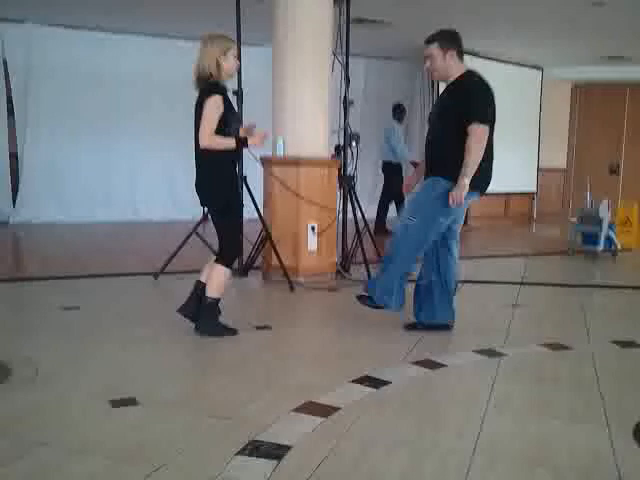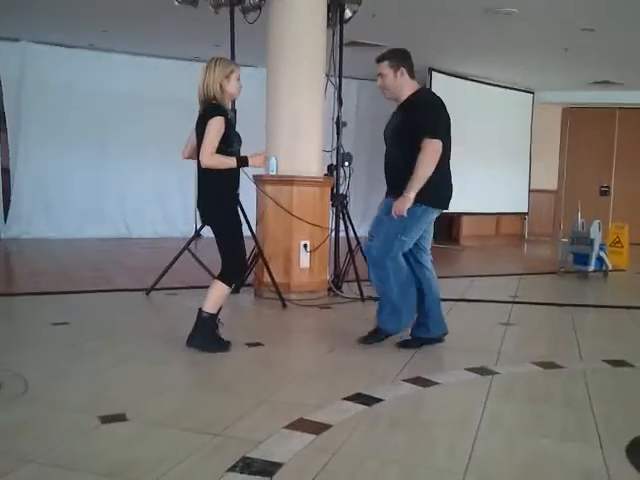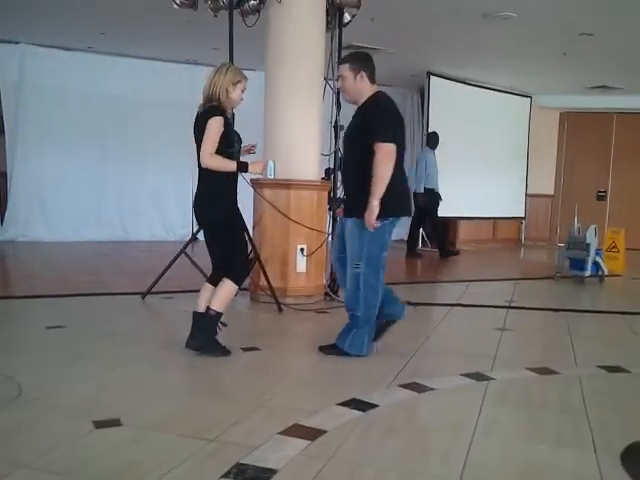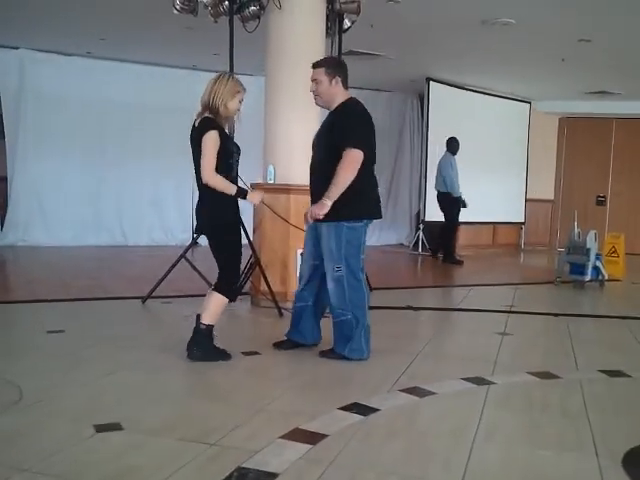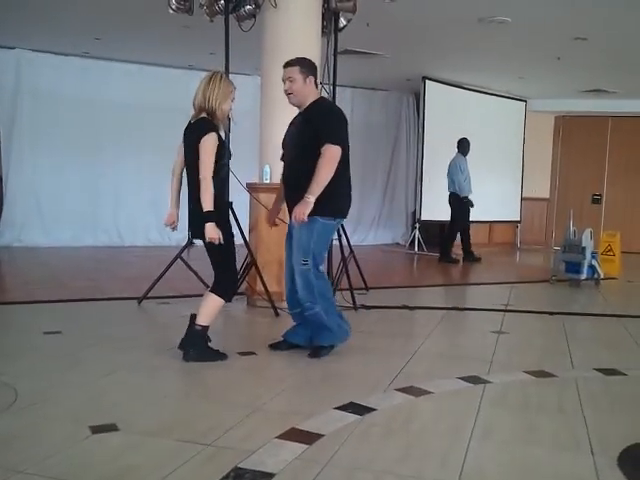
dt=0.4s
person 1, frame 1
left shoulder: (474, 88)
right shoulder: (451, 91)
left elbow: (479, 136)
left wrist: (463, 183)
right wrist: (420, 172)
left hip: (456, 181)
right hip: (443, 178)
left knee: (409, 231)
right knee: (440, 246)
left ankle: (383, 293)
right ankle: (436, 315)
person 1, frame 2
left shoulder: (427, 104)
right shoulder: (404, 108)
left elbow: (432, 151)
left wrist: (407, 194)
right wrist: (398, 195)
left hip: (420, 197)
right hip: (408, 197)
left knee: (379, 250)
right knee: (415, 260)
left ankle: (394, 319)
right ankle: (429, 329)
person 1, frame 3
left shoulder: (380, 108)
right shoulder: (366, 110)
left elbow: (385, 155)
left wrist: (374, 203)
right wrist: (352, 203)
left hip: (374, 207)
right hip: (357, 205)
left knee: (362, 272)
right knee: (344, 264)
left ankle: (355, 341)
right ankle: (386, 310)
person 1, frame 4
left shoulder: (353, 114)
right shoulder: (335, 117)
left elbow: (353, 161)
left wrist: (326, 201)
right wrist: (318, 203)
left hip: (346, 213)
right hip: (327, 212)
left knee: (343, 277)
right knee: (312, 274)
left ankle: (352, 346)
right ankle: (303, 332)
person 1, frame 5
left shoulder: (327, 113)
right shoulder: (299, 120)
left elbow: (331, 156)
left wrist: (309, 199)
right wrist: (278, 203)
left hip: (321, 208)
right hip: (300, 208)
left knee: (306, 272)
right knee: (295, 274)
left ankle: (331, 330)
right ankle: (303, 332)
person 2, frame 1
left shoulder: (209, 91)
right shoulder: (215, 92)
right elbow: (205, 140)
left wrist: (239, 134)
right wrist: (245, 141)
left hip: (216, 180)
right hip: (218, 181)
left knee: (228, 246)
right knee: (230, 248)
left ankle: (197, 303)
right ankle: (207, 317)
person 2, frame 2
left shoulder: (210, 113)
right shoulder: (218, 114)
left elbow: (189, 153)
right elbow: (207, 158)
right wrist: (246, 160)
left hip: (217, 199)
right hip: (219, 201)
left knee: (233, 265)
right knee: (234, 268)
left ankle: (206, 328)
right ankle: (201, 332)
person 2, frame 3
left shoulder: (206, 114)
right shoulder: (216, 114)
right elbow: (207, 159)
left wrist: (238, 152)
right wrist: (245, 166)
left hip: (211, 203)
right hip: (218, 205)
left knee: (221, 269)
right knee: (240, 267)
left ankle: (199, 331)
right ankle: (205, 331)
person 2, frame 4
left shoulder: (203, 125)
right shoulder: (211, 127)
right elbow: (208, 175)
right wrist: (243, 194)
left hip: (216, 211)
right hip: (220, 213)
left knee: (227, 275)
right knee: (229, 277)
left ankle: (200, 336)
right ankle: (201, 342)
person 2, frame 5
left shoulder: (192, 127)
right shoulder: (209, 130)
left elbow: (177, 171)
right elbow: (206, 178)
left wrist: (173, 208)
right wrist: (210, 220)
left hip: (203, 213)
right hip: (210, 214)
left knee: (223, 278)
right knee: (227, 281)
left ankle: (193, 337)
right ankle: (196, 343)
person 3, frame 1
left shoulder: (397, 127)
right shoulder: (393, 128)
right elbow: (398, 148)
right wrist: (411, 160)
left hip: (394, 164)
right hip: (391, 165)
left knee: (398, 196)
right knee: (387, 196)
right ankle: (380, 226)
person 3, frame 2
left shoulder: (415, 147)
right shoulder: (409, 148)
left hip: (410, 186)
right hip: (409, 186)
left knee: (409, 214)
right knee: (408, 214)
person 3, frame 3
left shoulder: (431, 155)
right shoulder: (424, 155)
right elbow: (420, 175)
left wrist: (435, 192)
right wrist: (420, 193)
left hip: (431, 192)
right hip: (424, 192)
left knee: (418, 222)
right knee: (435, 222)
left ankle: (411, 250)
right ankle: (444, 250)
person 3, frame 4
left shoulder: (450, 159)
right shoulder: (447, 160)
right elbow: (450, 181)
left wrist: (457, 197)
right wrist: (459, 197)
left hip: (448, 196)
right hip: (447, 197)
left knee: (449, 225)
right knee: (452, 225)
left ankle: (436, 249)
right ankle: (449, 255)
person 3, frame 5
left shoulder: (463, 161)
right shoulder: (456, 162)
right elbow: (458, 182)
right wrist: (466, 198)
left hip: (462, 198)
right hip: (458, 198)
left knee: (465, 226)
right knee: (455, 226)
left ankle: (468, 254)
right ankle: (445, 255)
